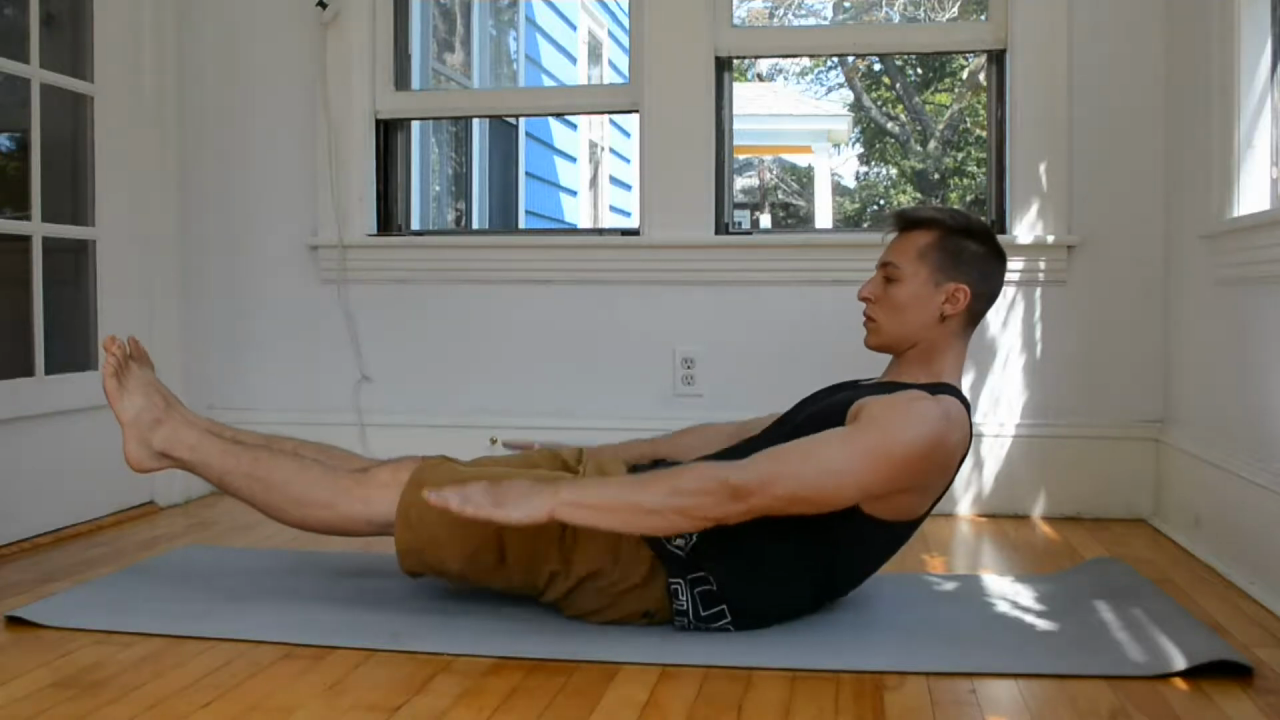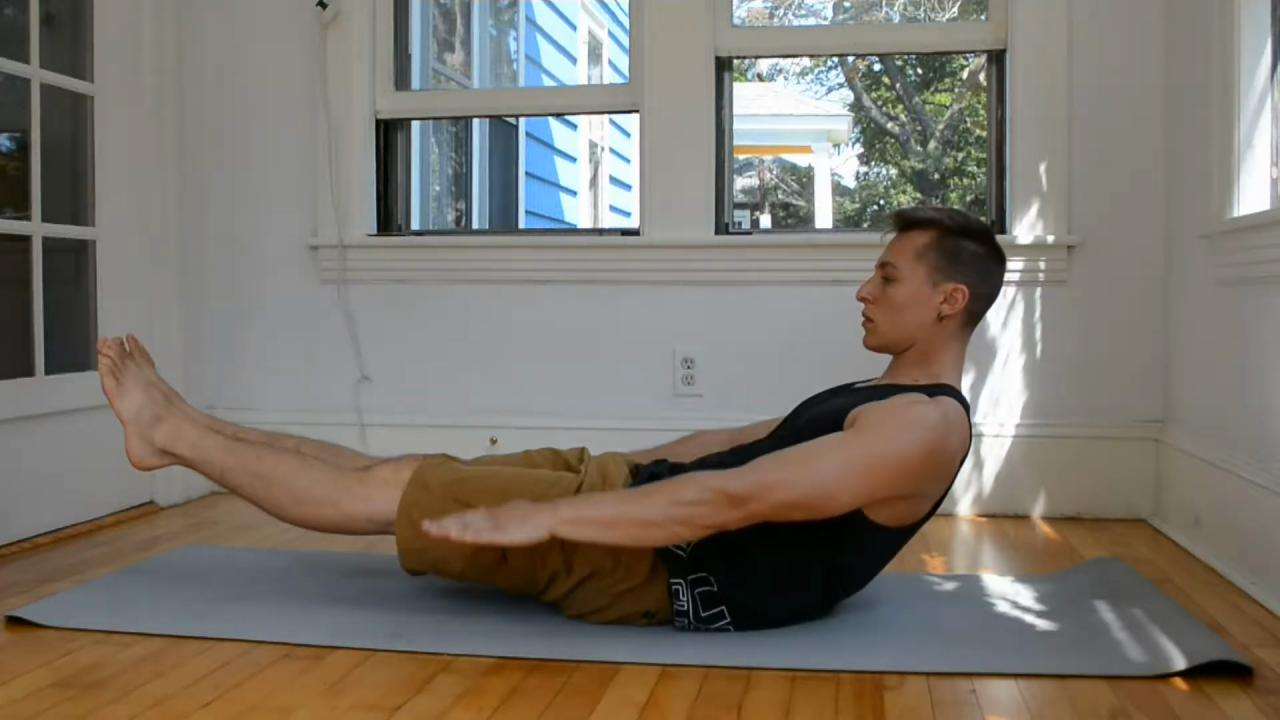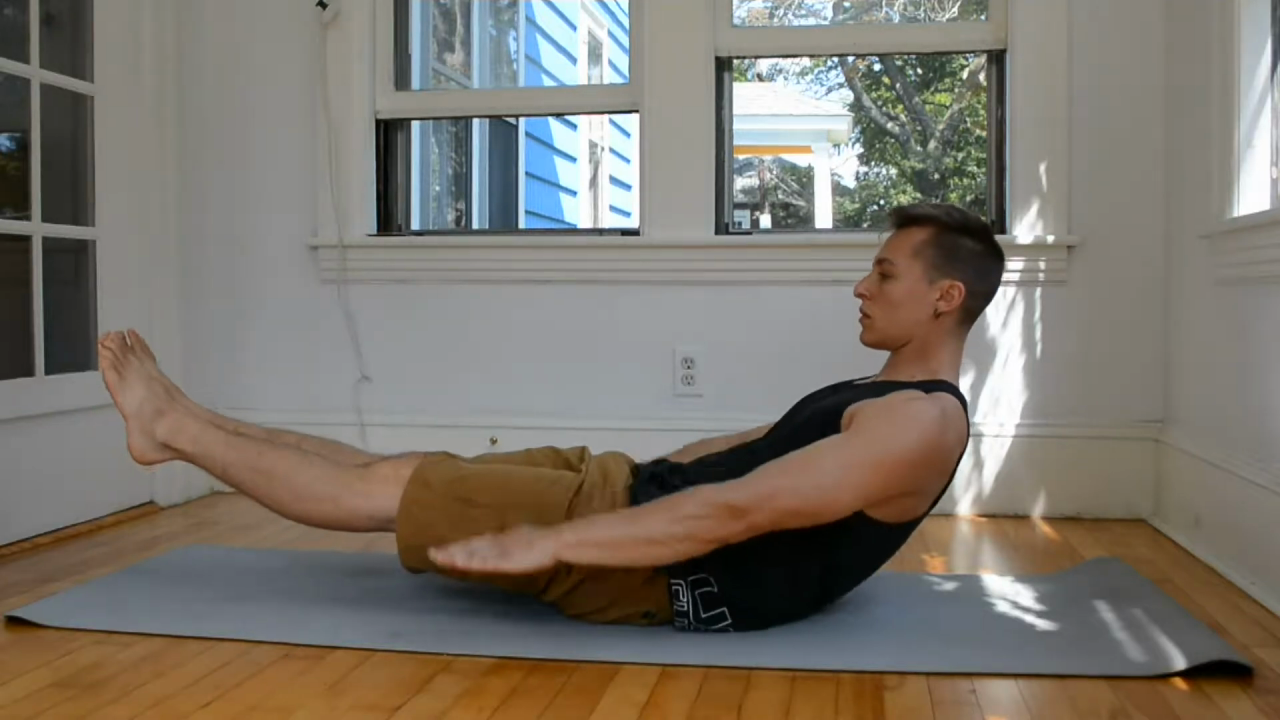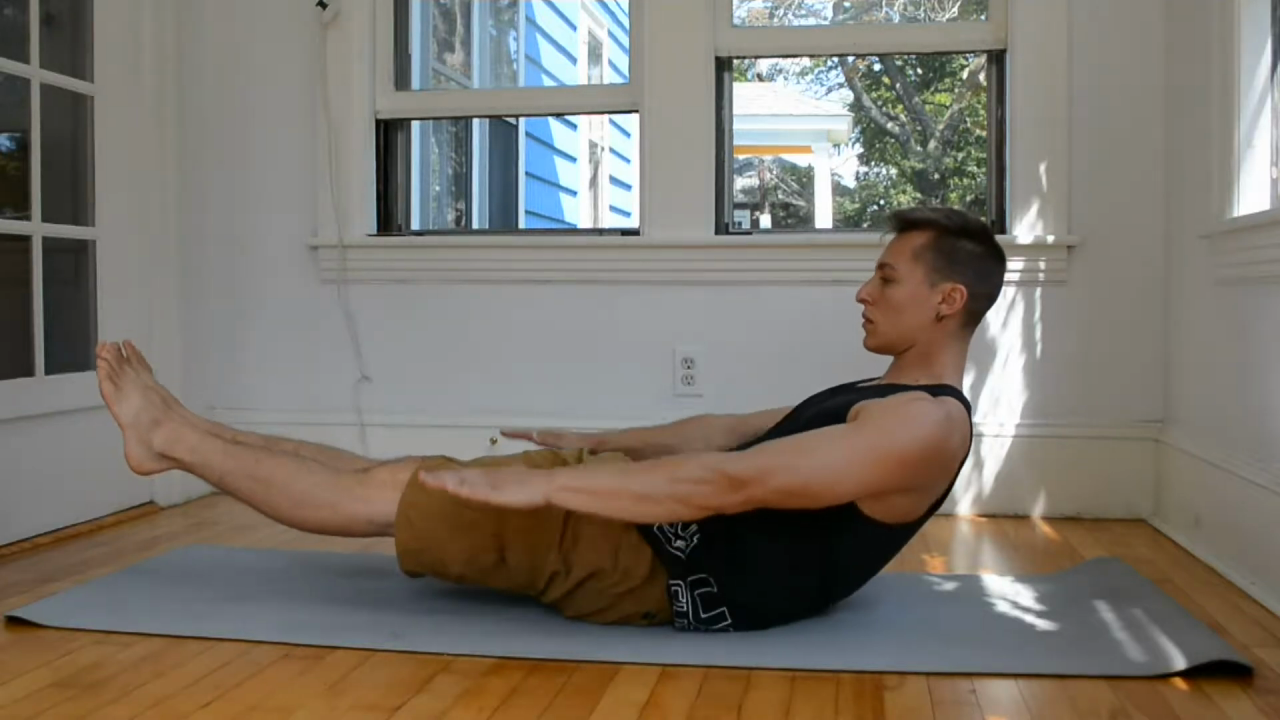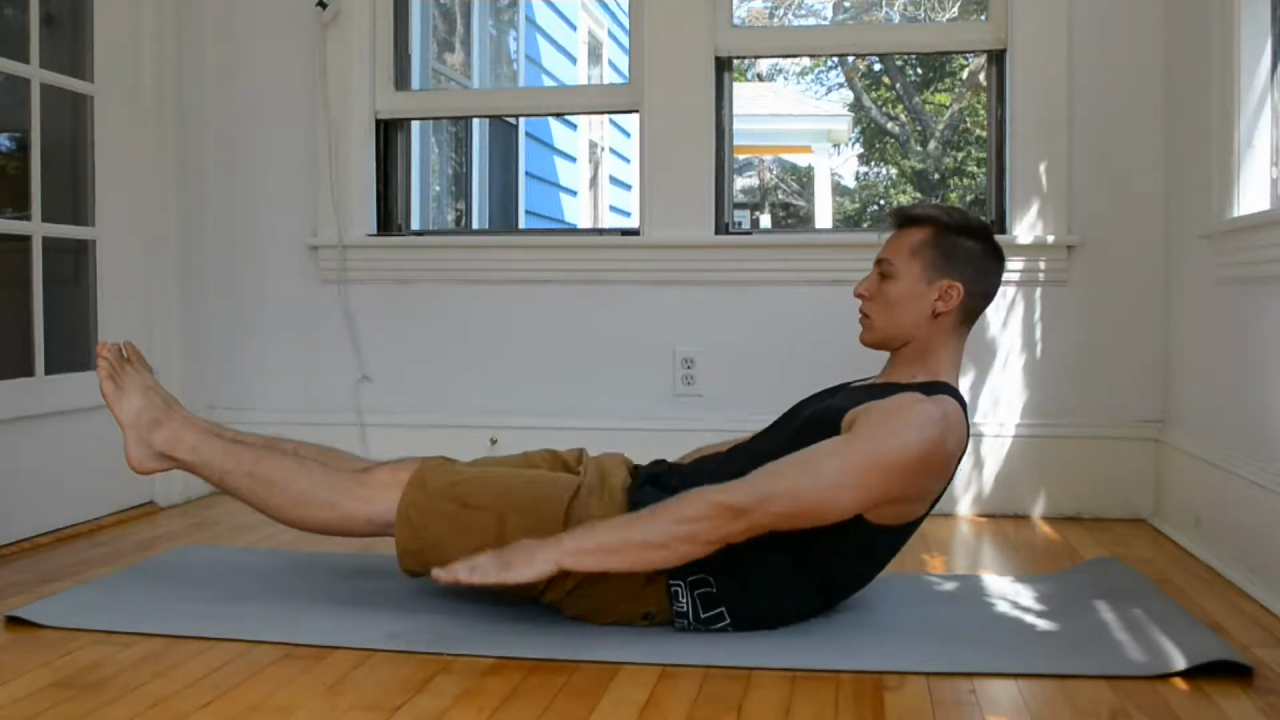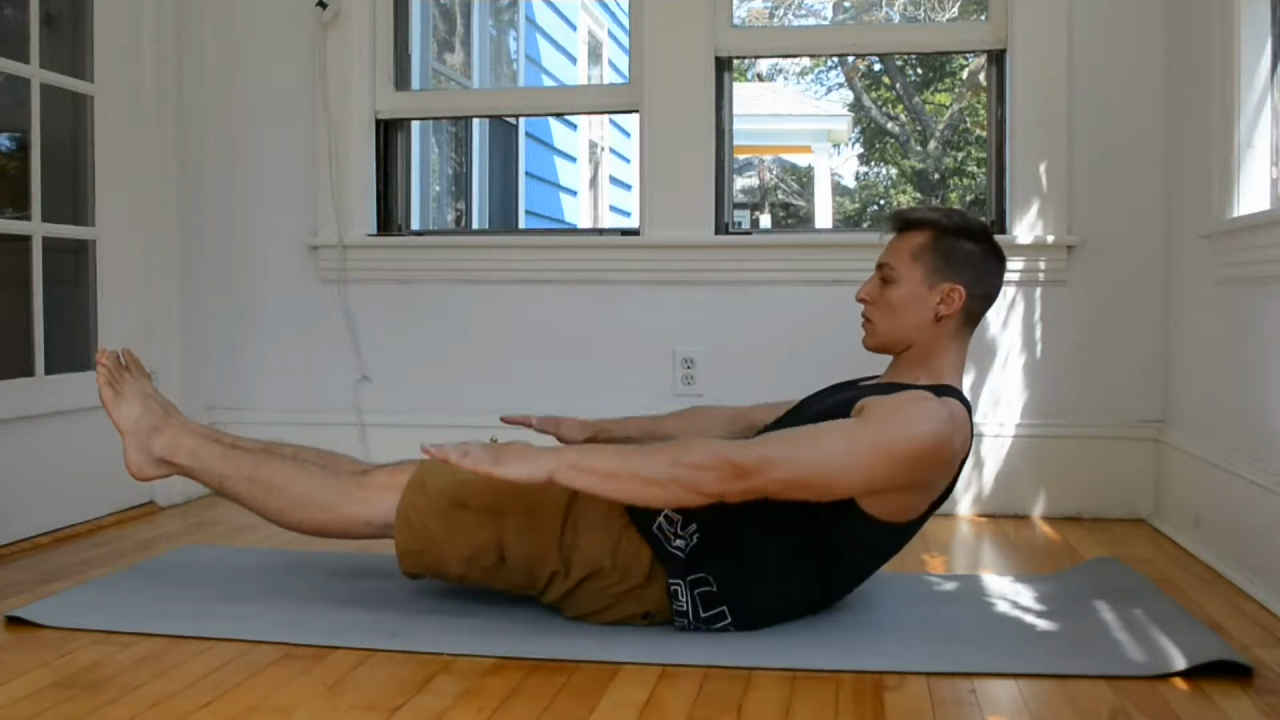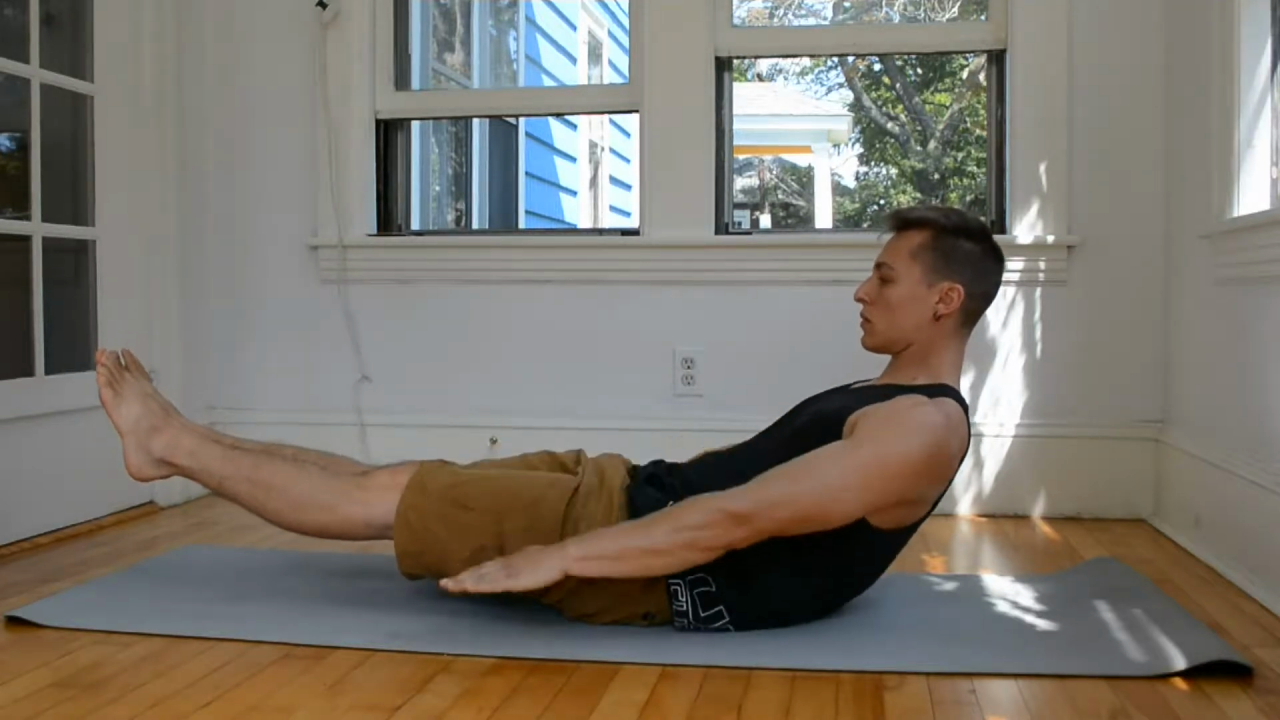
dt=0.2s
person 1, frame 1
left shoulder: (922, 428)
right shoulder: (890, 401)
left elbow: (734, 492)
left wrist: (548, 500)
right wrist: (600, 463)
left hip: (656, 561)
right hip: (645, 505)
left knee: (378, 493)
right knee: (397, 482)
left ankle: (170, 431)
right ankle: (177, 435)
person 1, frame 2
left shoulder: (923, 431)
right shoulder: (893, 403)
left elbow: (734, 499)
left wrist: (547, 519)
right wrist: (591, 480)
left hip: (659, 576)
right hip: (641, 490)
left knee: (382, 493)
right knee: (396, 479)
left ankle: (172, 428)
right ankle: (176, 431)
person 1, frame 3
left shoulder: (919, 427)
right shoulder: (888, 399)
left elbow: (736, 513)
left wrist: (547, 539)
right wrist: (574, 468)
left hip: (658, 559)
right hip: (640, 497)
left knee: (385, 490)
right knee: (395, 476)
left ankle: (174, 424)
right ankle: (179, 426)
person 1, frame 4
left shoulder: (923, 430)
right shoulder: (891, 401)
left elbow: (729, 484)
left wrist: (547, 487)
right wrist: (594, 445)
left hip: (654, 558)
right hip: (651, 522)
left knee: (380, 493)
right knee: (392, 482)
left ankle: (171, 433)
right ankle: (176, 437)
person 1, frame 5
left shoulder: (919, 431)
right shoulder: (890, 401)
left elbow: (733, 511)
left wrist: (552, 549)
right wrist: (575, 466)
left hip: (659, 568)
right hip: (639, 495)
left knee: (381, 496)
right knee: (395, 484)
left ankle: (172, 432)
right ankle: (176, 436)
person 1, frame 6
left shoulder: (924, 429)
right shoulder: (893, 400)
left elbow: (732, 470)
right elbow: (728, 424)
left wrist: (553, 466)
right wrist: (595, 431)
left hip: (655, 561)
right hip: (648, 517)
left knee: (381, 498)
right knee: (397, 485)
left ankle: (171, 439)
right ankle: (177, 443)
person 1, frame 7
left shoulder: (921, 434)
right shoulder: (892, 402)
left elbow: (738, 518)
left wrist: (556, 555)
right wrist: (582, 485)
left hip: (650, 571)
right hip: (638, 493)
left knee: (381, 500)
right knee: (399, 486)
left ankle: (172, 441)
right ankle: (180, 443)
